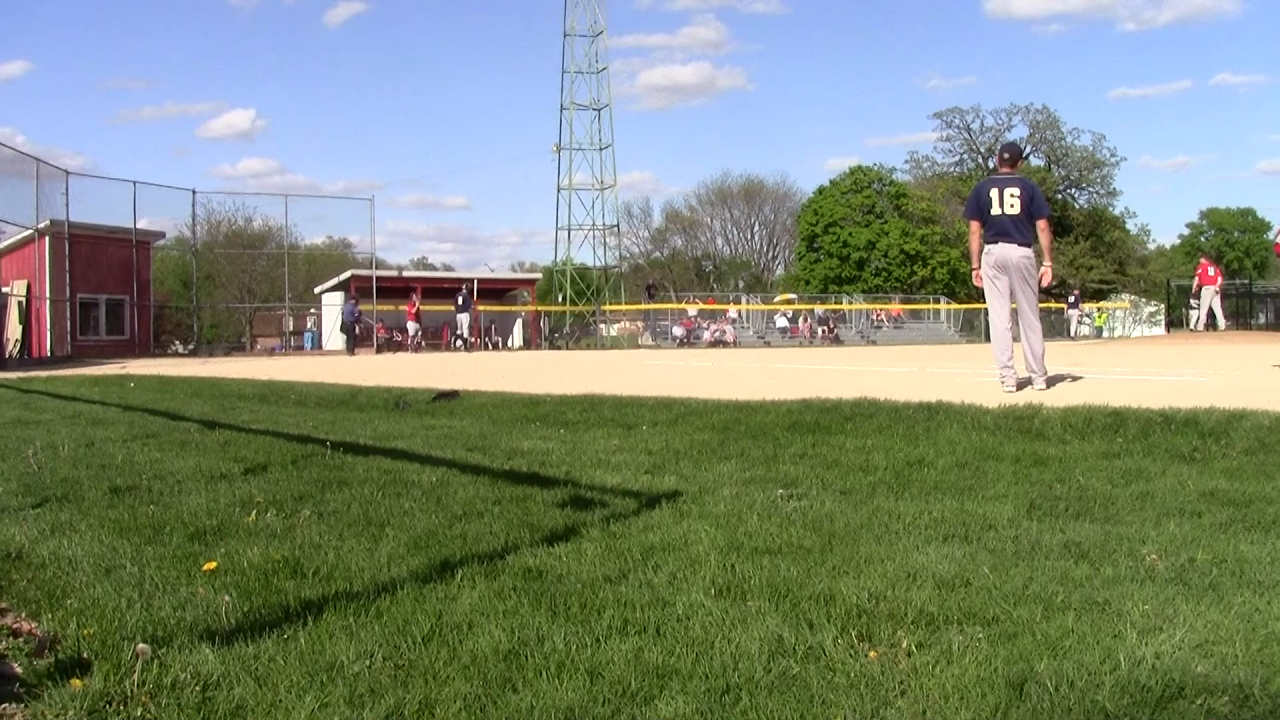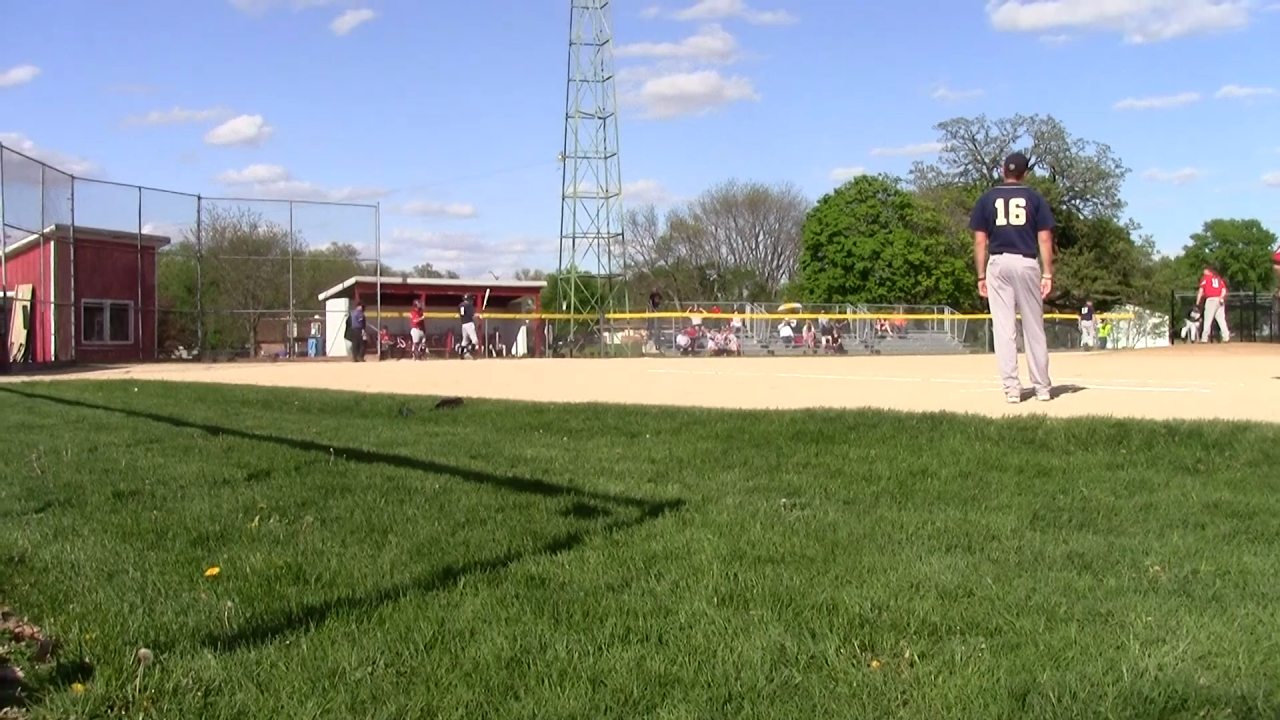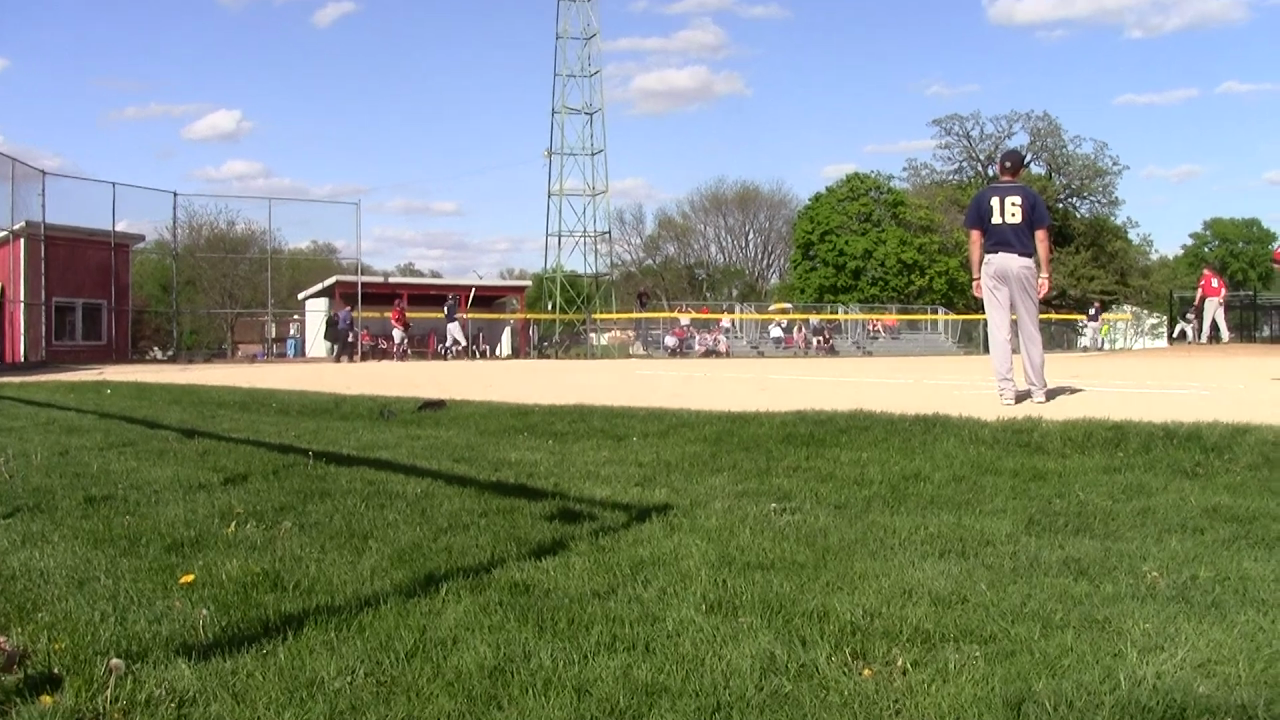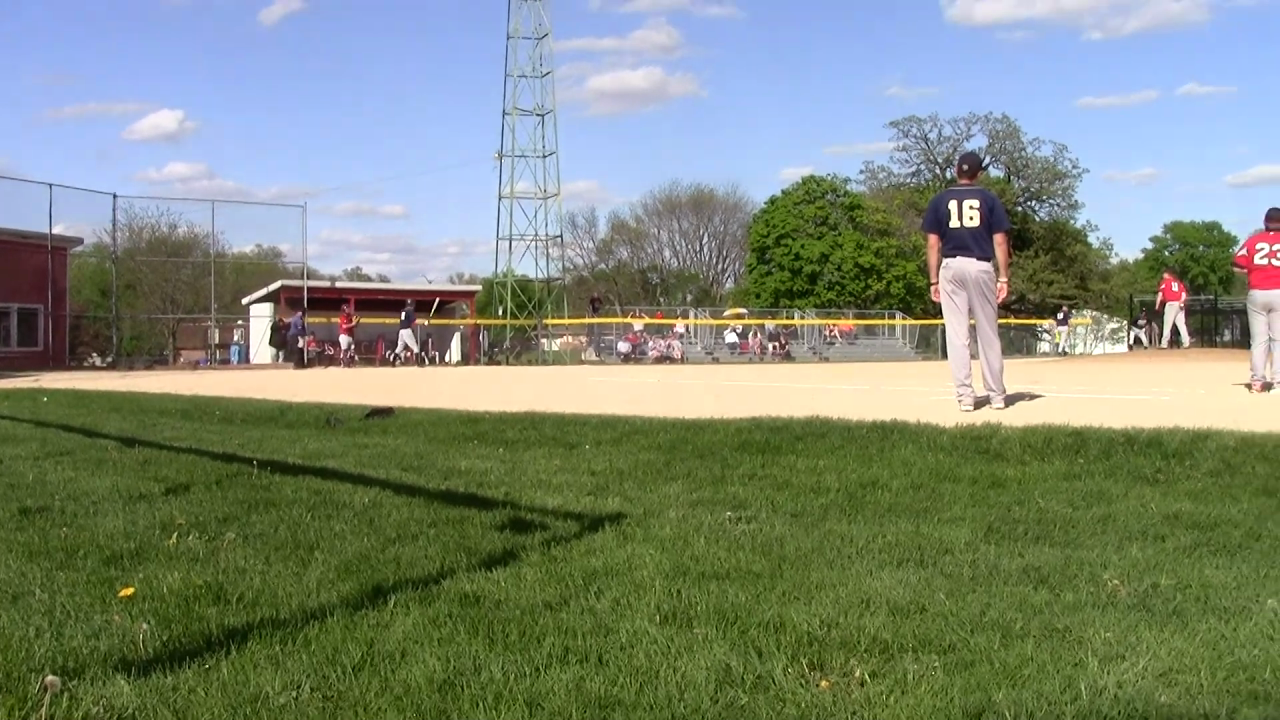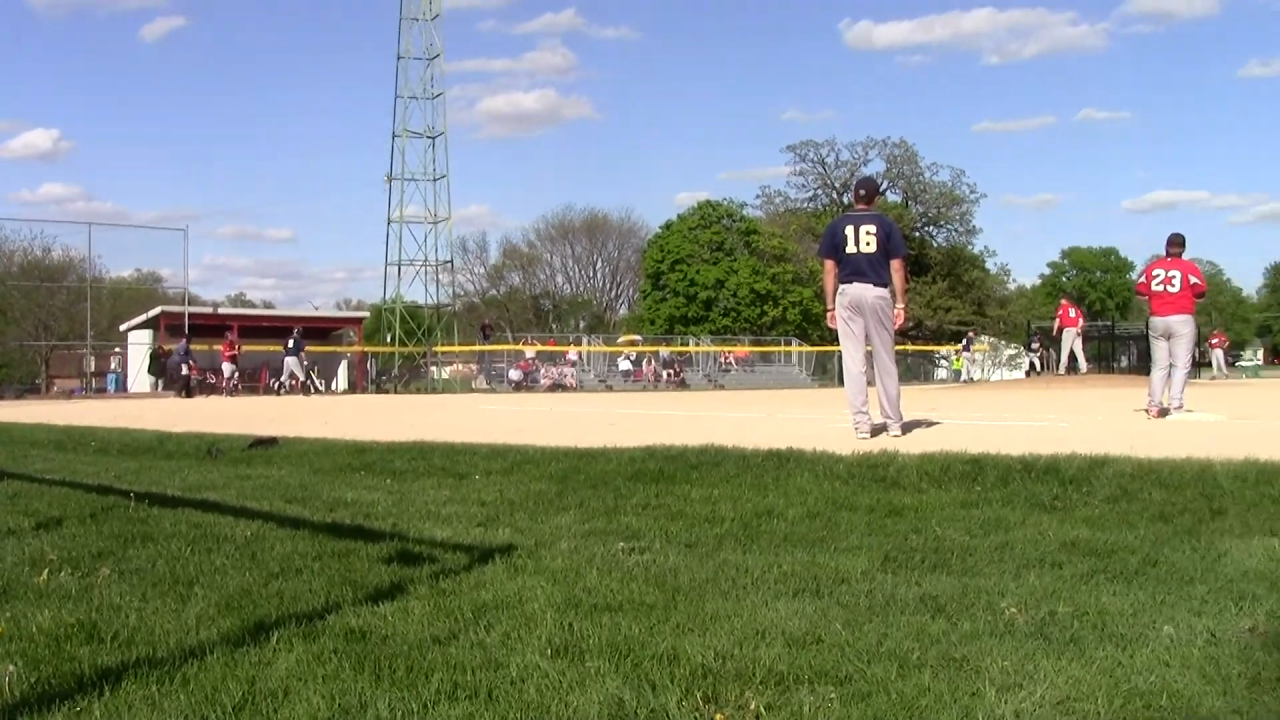
dt=0.4s
person 1, frame 1
left shoulder: (981, 188)
right shoulder: (1029, 187)
left elbow: (974, 230)
right elbow: (1042, 227)
left wrist: (975, 265)
right wrist: (1047, 262)
left hip: (993, 253)
right hip: (1022, 253)
left knee: (999, 318)
right knee: (1029, 317)
left ankle: (1007, 377)
right ankle: (1038, 376)
person 1, frame 2
left shoulder: (987, 198)
right shoulder: (1034, 198)
left elbow: (980, 241)
right elbow: (1044, 238)
left wrist: (981, 276)
right wrist: (1047, 274)
left hip: (998, 264)
right hip: (1027, 264)
left knee: (1004, 328)
right knee: (1034, 328)
left ankle: (1011, 388)
right ankle: (1042, 386)
person 1, frame 3
left shoulder: (983, 196)
right shoulder: (1031, 196)
left elbow: (975, 239)
right elbow: (1041, 237)
left wrist: (976, 275)
right wrist: (1044, 273)
left hip: (993, 263)
right hip: (1023, 264)
left knee: (998, 328)
right knee: (1029, 328)
left ankle: (1006, 389)
right ankle: (1038, 388)
person 1, frame 4
left shoulder: (940, 200)
right shoulder: (989, 199)
left elbow: (933, 244)
right elbow: (1000, 241)
left wrist: (933, 280)
right wrist: (1003, 277)
left hip: (951, 268)
right hip: (981, 268)
left knee: (957, 334)
right knee: (988, 334)
left ankle: (965, 395)
right ankle: (996, 395)
person 1, frame 5
left shoulder: (836, 225)
right shoulder: (886, 224)
left elbow: (829, 269)
right elbow: (897, 267)
left wrist: (830, 306)
right wrist: (900, 303)
left hip: (847, 294)
right hip: (878, 294)
left knee: (853, 361)
right knee: (885, 360)
left ankle: (861, 423)
right ankle: (893, 422)
